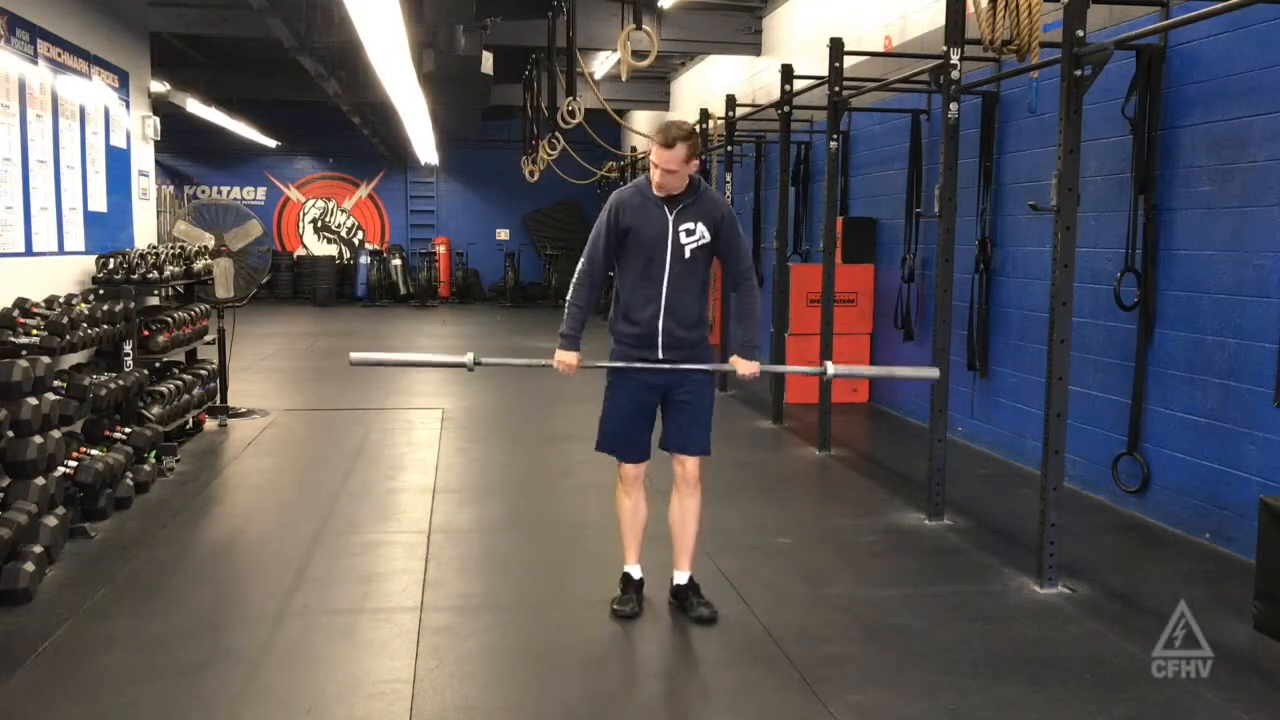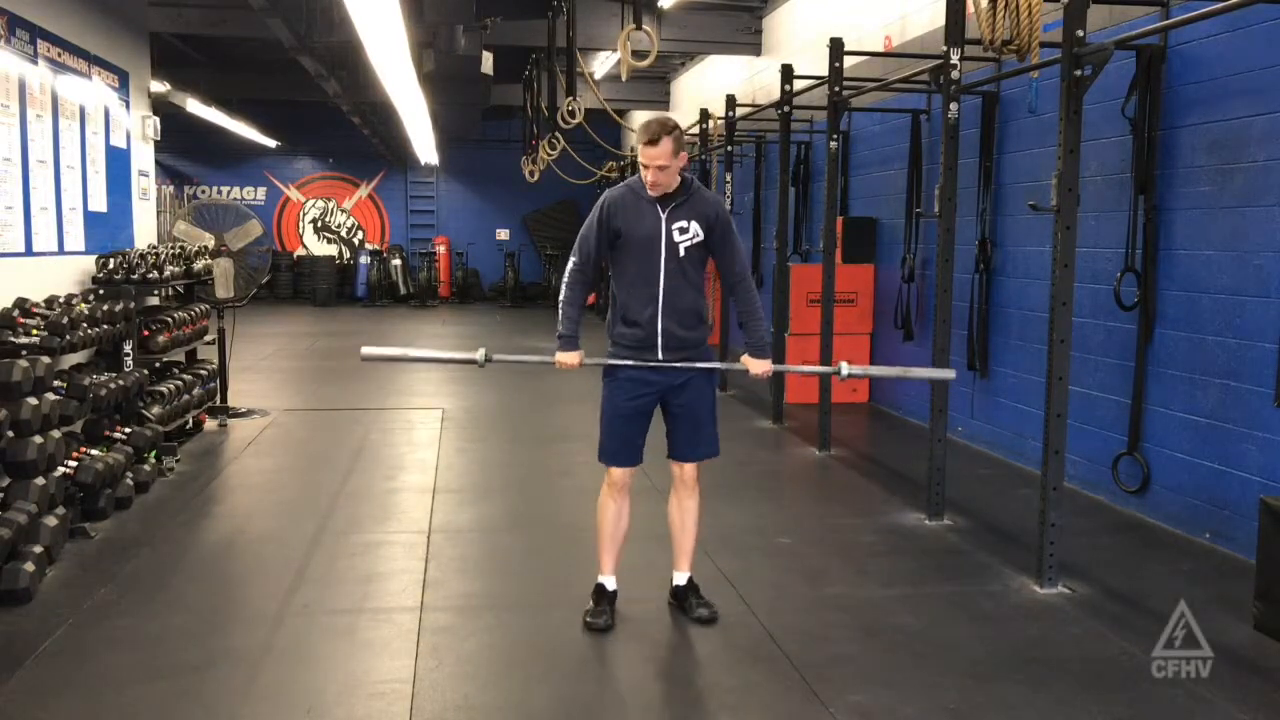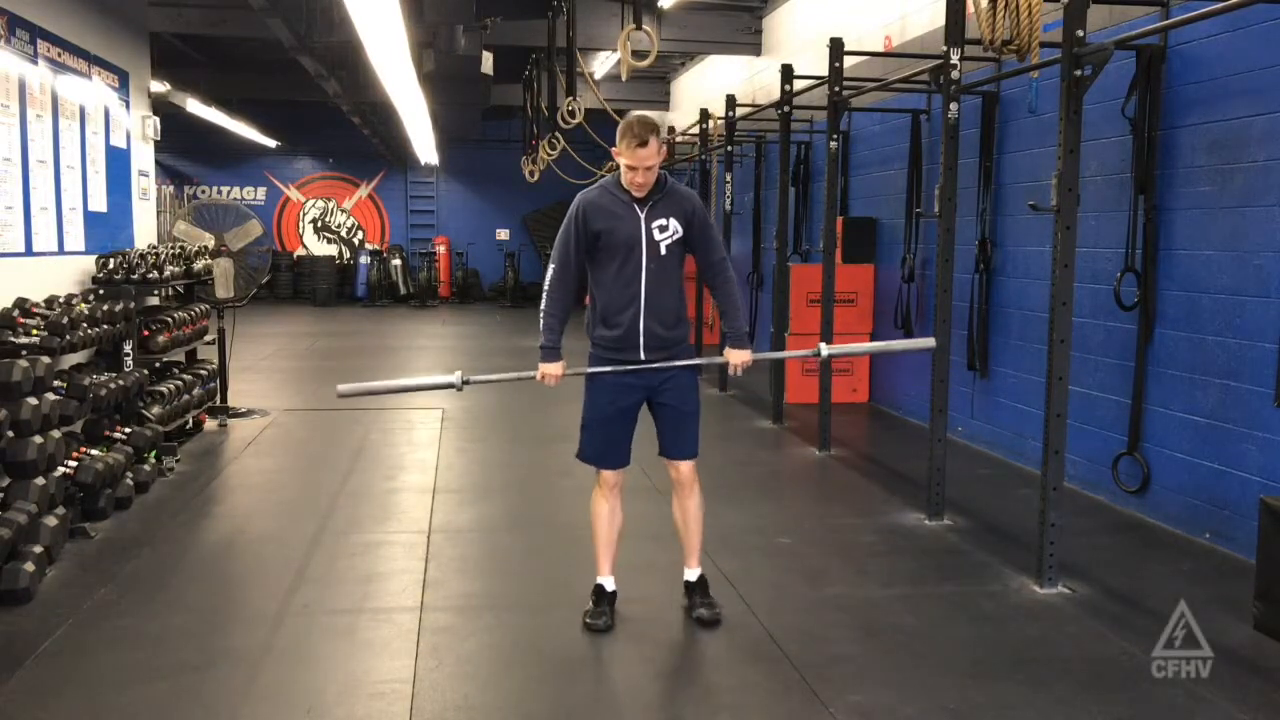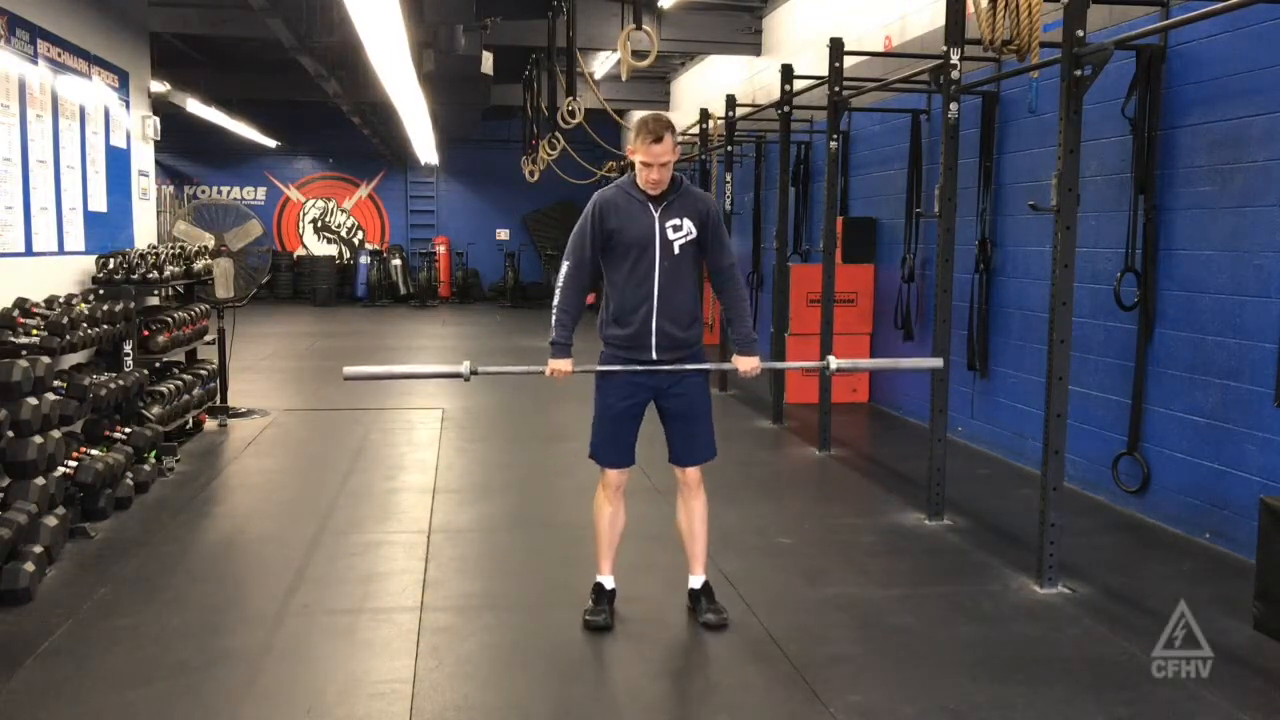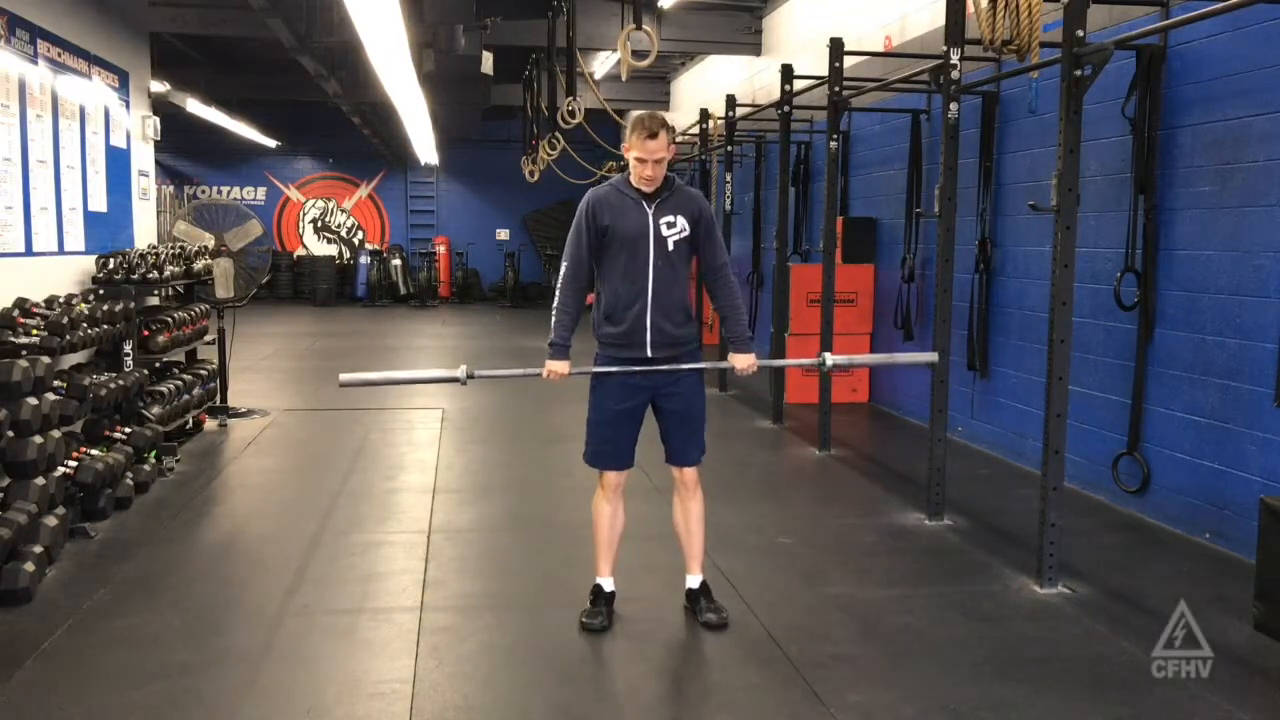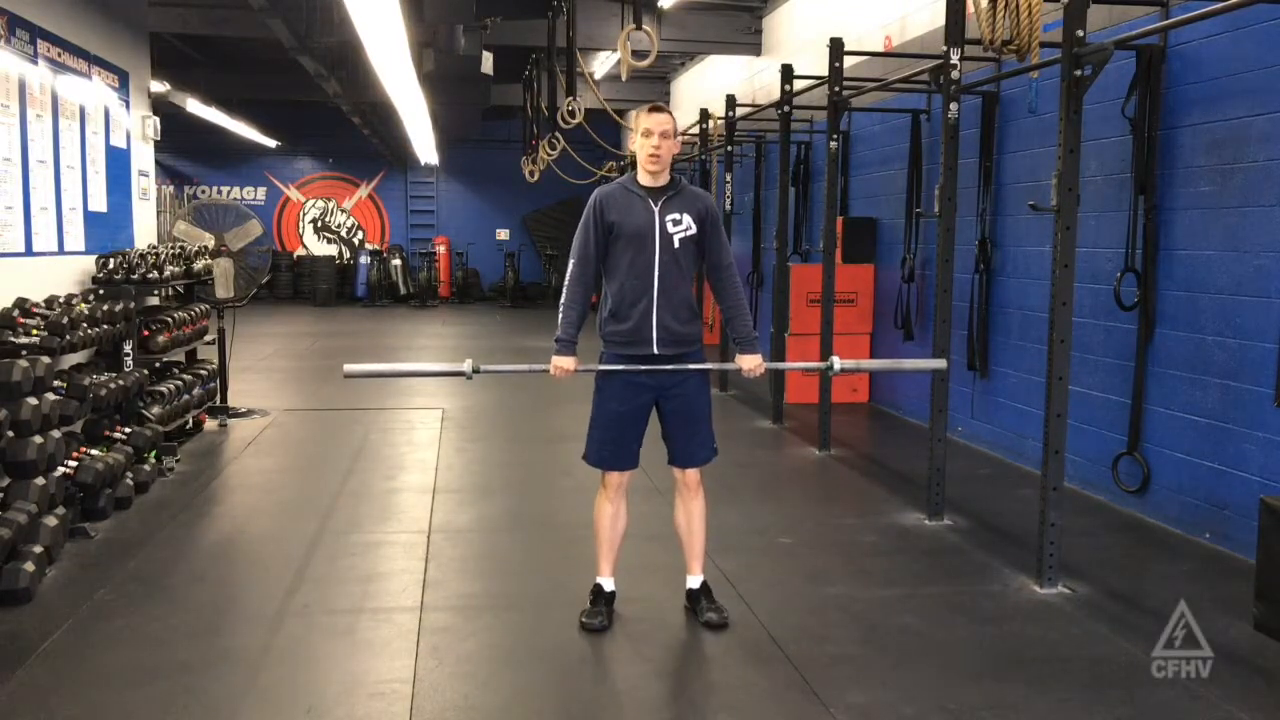
dt=0.4s
person 1, frame 1
left shoulder: (714, 210)
right shoulder: (624, 203)
left elbow: (743, 280)
right elbow: (590, 273)
left wrist: (747, 348)
right wrist: (569, 340)
left hip: (692, 362)
right hip: (631, 360)
left knee: (689, 472)
right knee: (631, 473)
left ankle: (683, 582)
right ankle: (632, 576)
person 1, frame 2
left shoulder: (708, 208)
right shoulder: (615, 204)
left elbow: (738, 280)
right elbow: (578, 272)
left wrist: (758, 347)
right wrist: (567, 339)
left hip: (691, 363)
right hip: (628, 361)
left knee: (686, 474)
right knee: (618, 477)
left ankle: (682, 583)
right ankle: (605, 587)
person 1, frame 3
left shoulder: (684, 203)
right shoulder: (590, 205)
left elbow: (718, 271)
right elbow: (561, 280)
left wrist: (738, 338)
right wrist: (550, 351)
left hip: (674, 361)
right hip: (611, 362)
left knee: (684, 472)
right knee: (608, 478)
left ankle: (694, 579)
right ankle: (604, 588)
person 1, frame 4
left shoulder: (700, 206)
right shoulder: (606, 204)
left elbow: (727, 279)
right elbow: (573, 277)
left wrist: (746, 345)
right wrist: (560, 346)
left hip: (685, 363)
right hip: (622, 362)
left knee: (691, 476)
right knee: (612, 478)
left ankle: (699, 586)
right ankle: (604, 586)
person 1, frame 5
left shoulder: (692, 204)
right shoulder: (599, 203)
left elbow: (719, 277)
right elbow: (573, 279)
left wrist: (741, 343)
right wrist: (559, 347)
left hip: (680, 362)
right hip: (617, 363)
left knee: (687, 475)
right knee: (611, 479)
left ankle: (696, 586)
right ankle: (604, 588)
person 1, frame 6
left shoulder: (699, 204)
right shoulder: (606, 201)
left elbow: (724, 278)
right elbow: (580, 276)
left wrist: (747, 344)
right wrist: (565, 344)
left hip: (685, 361)
right hip: (622, 361)
left knee: (690, 476)
right knee: (614, 479)
left ankle: (696, 586)
right ankle: (604, 588)
